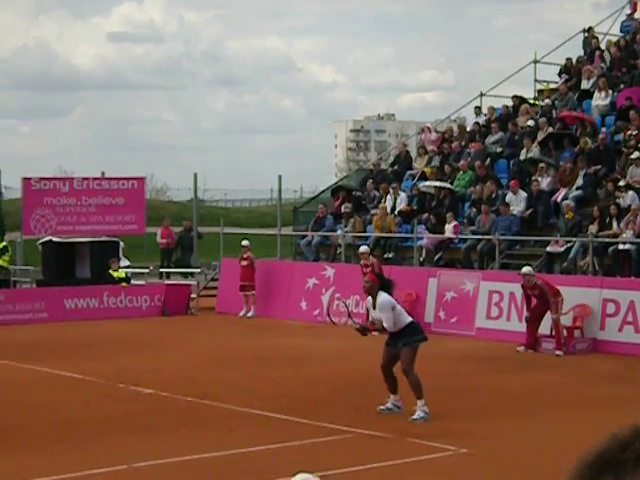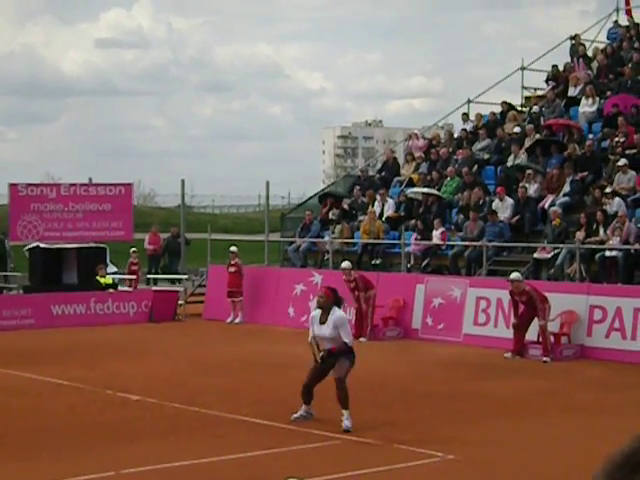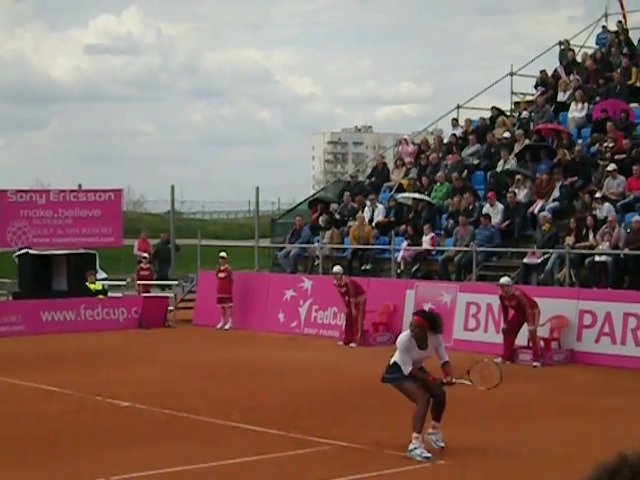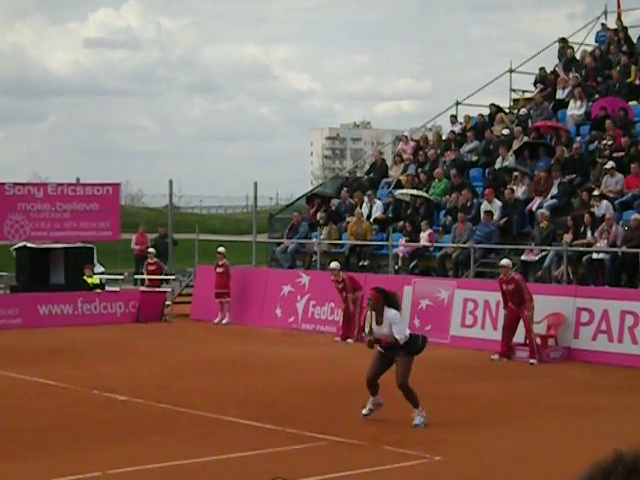
dt=1s
person 1, frame 1
left shoulder: (384, 300)
right shoulder: (370, 300)
left elbow: (388, 327)
right elbow: (373, 321)
left wrist: (369, 328)
right wrist: (367, 327)
left hip: (409, 333)
right hip: (395, 335)
left knee: (406, 369)
right knee: (385, 366)
left ankle: (422, 408)
right ankle: (395, 402)
person 1, frame 2
left shoulder: (339, 316)
right shoulder: (314, 315)
left elbow: (348, 342)
right elbow: (313, 339)
left wrist: (330, 351)
right wrist: (317, 353)
left hip: (343, 354)
right hip: (324, 355)
left knee: (339, 379)
right knee: (307, 384)
left ankle: (346, 416)
right ankle: (306, 410)
person 1, frame 3
left shoulder: (435, 336)
right shoulder: (404, 339)
left elbow: (444, 359)
right elbow: (407, 369)
left wrist: (448, 376)
right wrist: (431, 379)
left hip: (416, 370)
right hip: (399, 371)
left knee: (440, 394)
right knee: (423, 399)
left ankle: (434, 432)
right ankle: (415, 445)
person 1, frame 4
left shoulder: (393, 315)
right shoulder: (370, 314)
left elbow: (400, 339)
right elbow: (369, 335)
left wrist: (379, 341)
right wrist: (371, 342)
left hip: (405, 346)
right hip: (386, 346)
left knee: (401, 383)
right knee: (370, 378)
left ankle: (419, 413)
right ankle: (374, 402)
